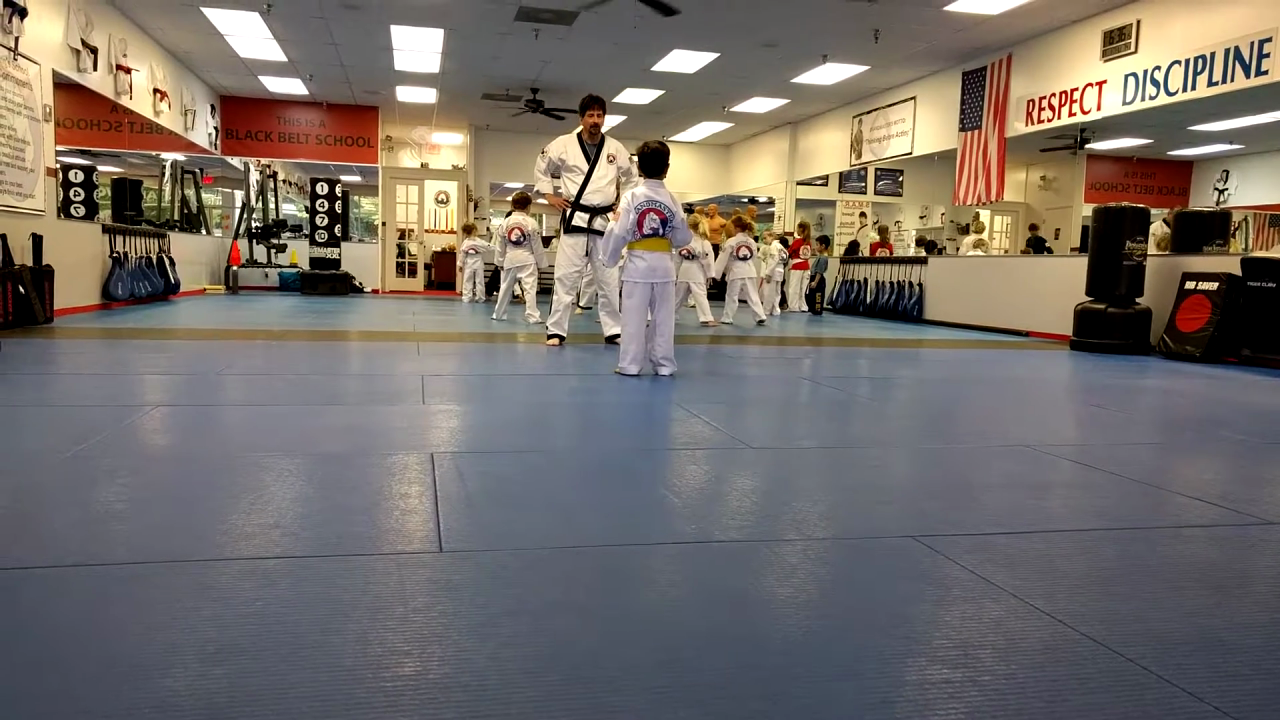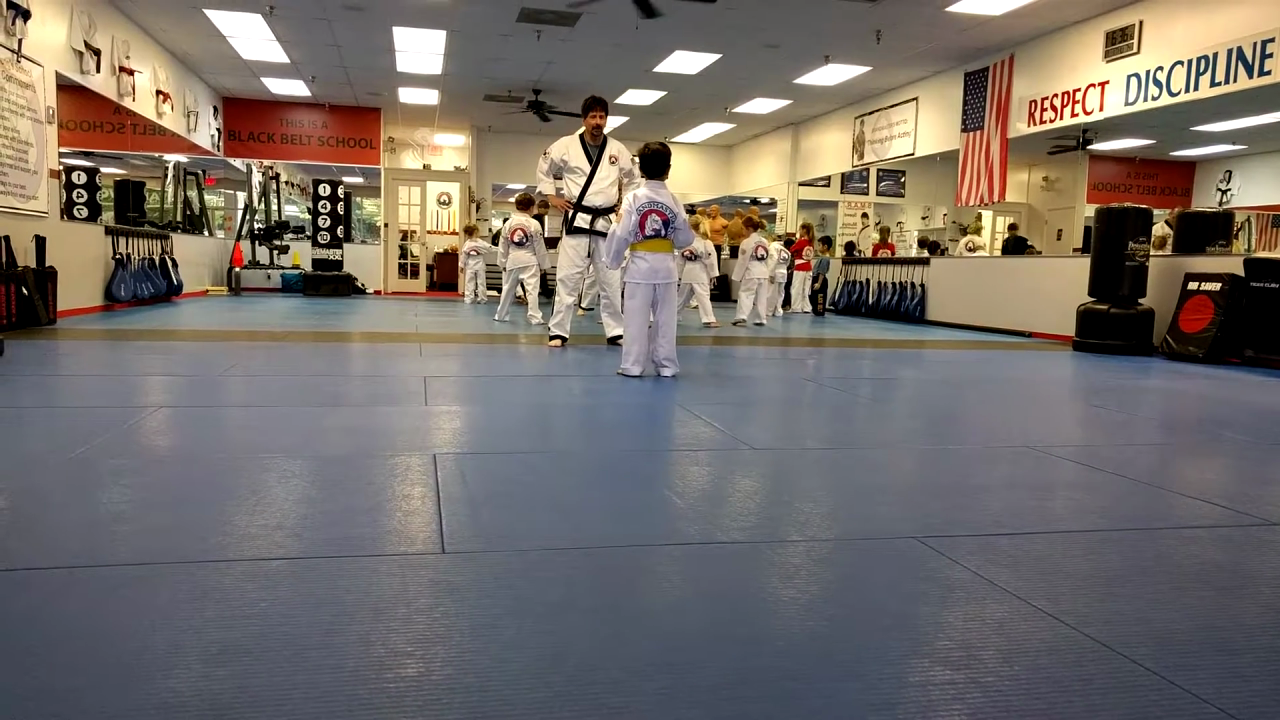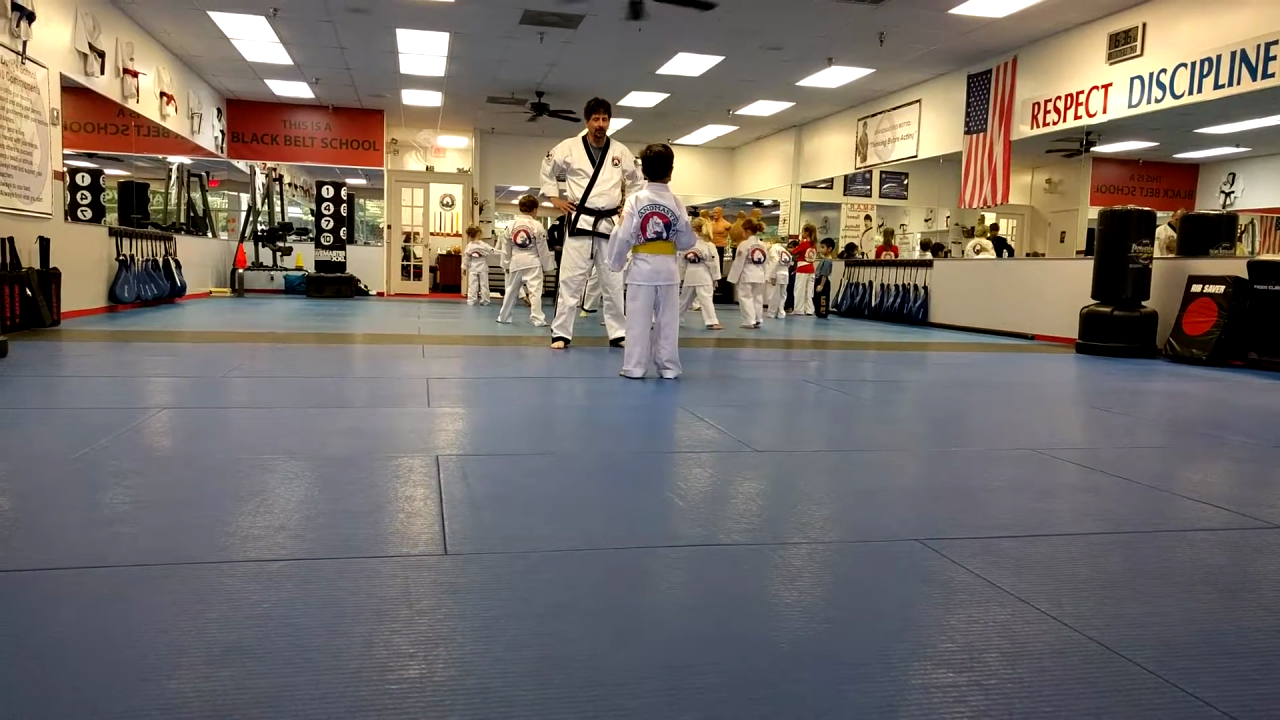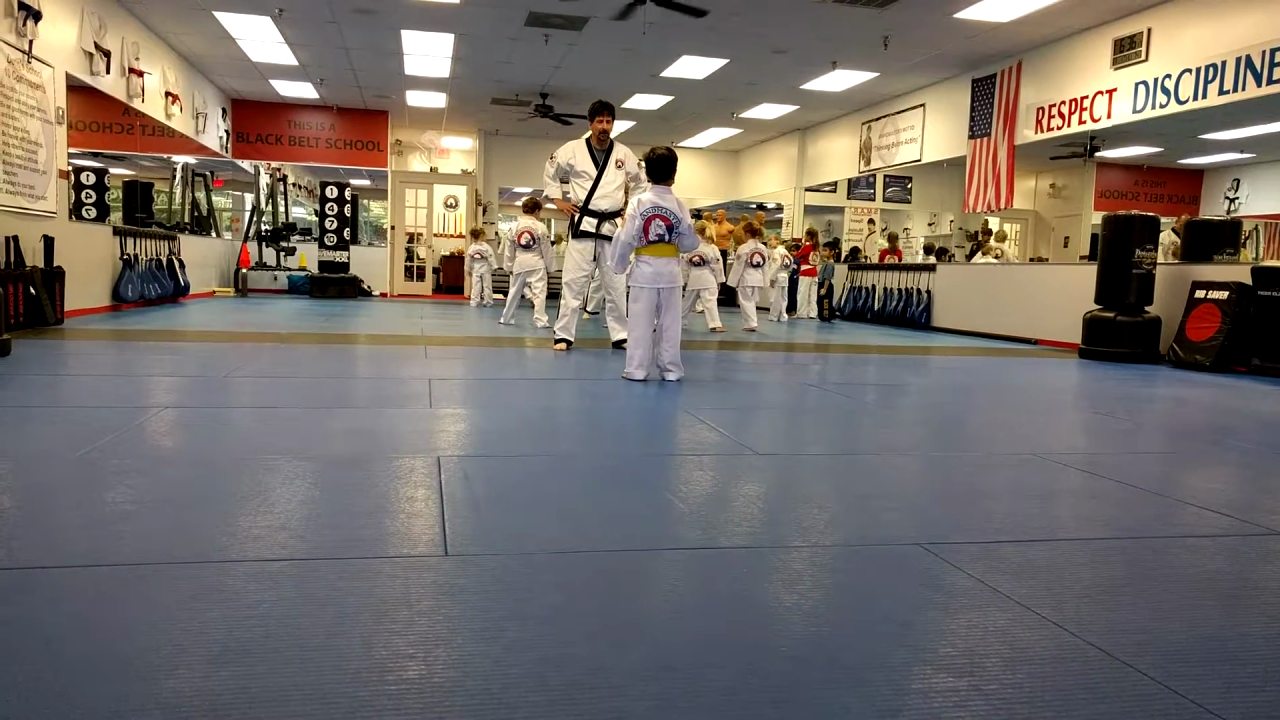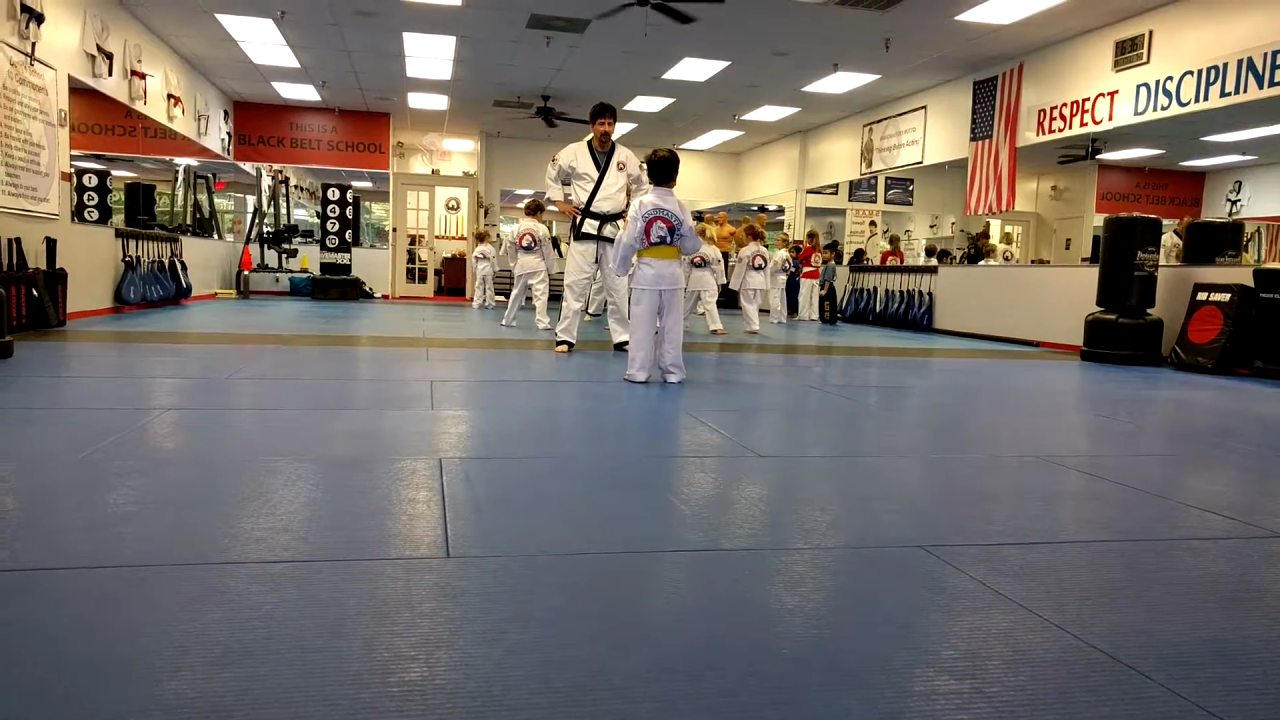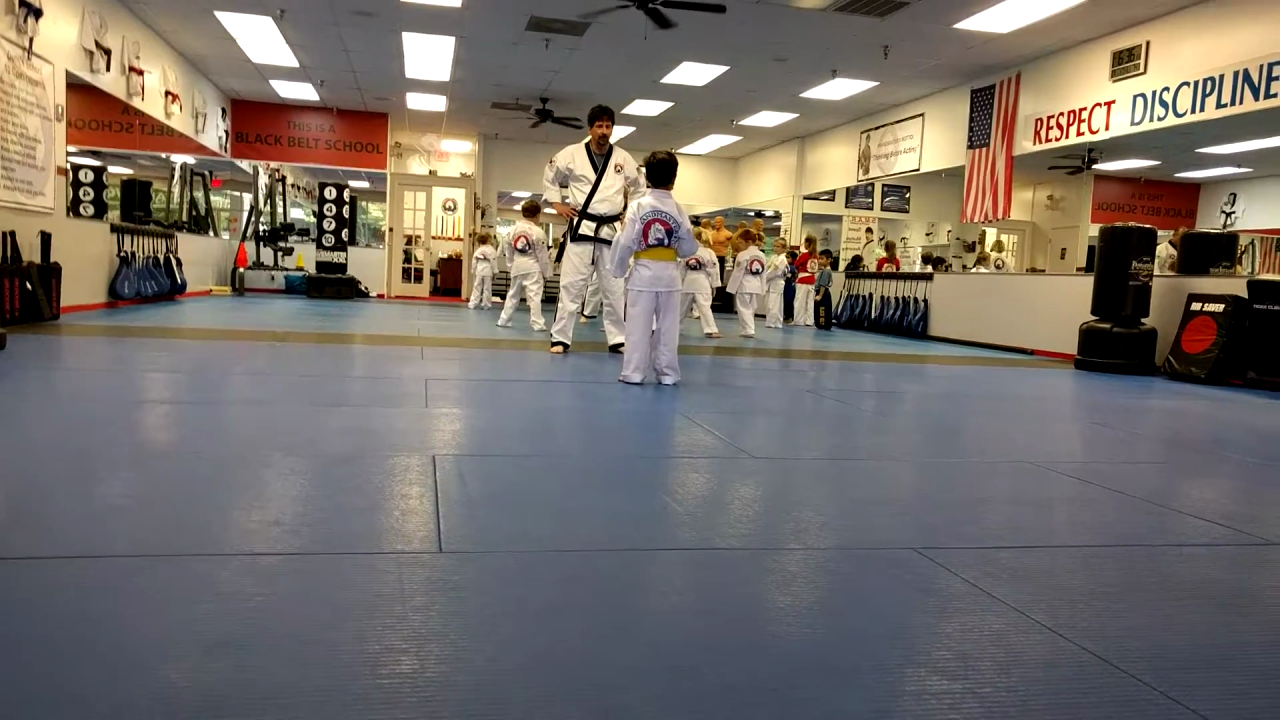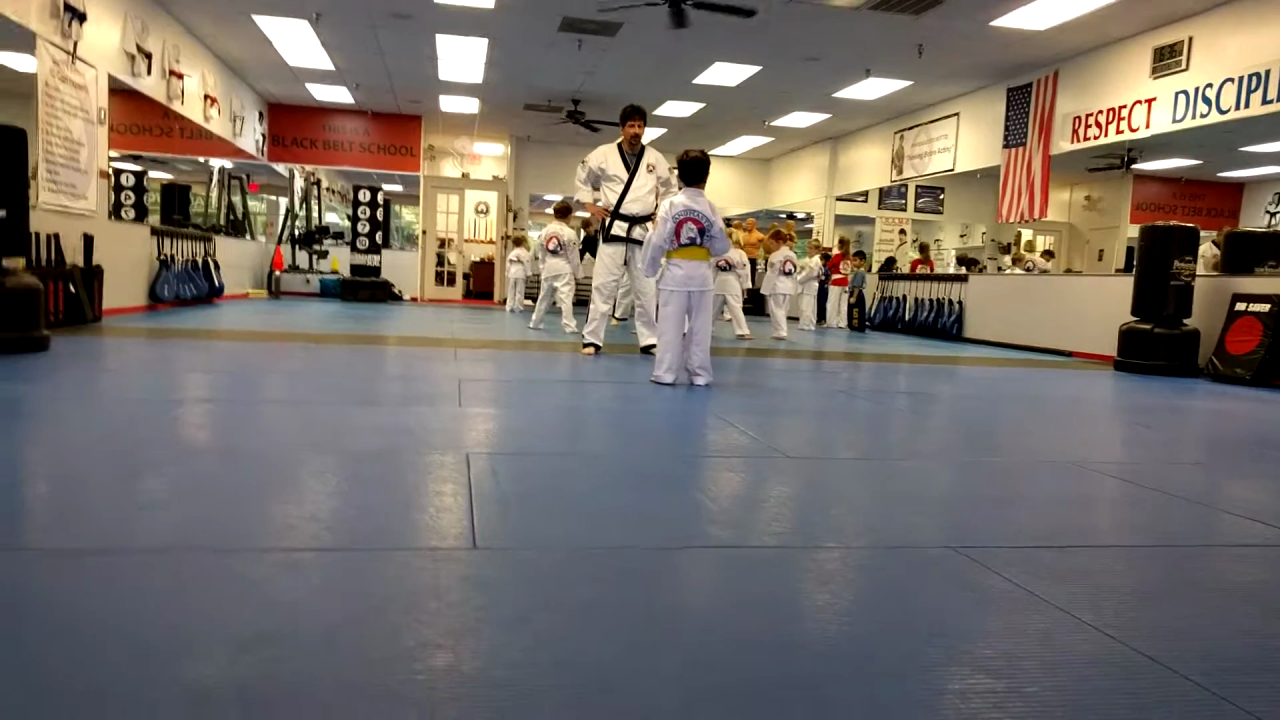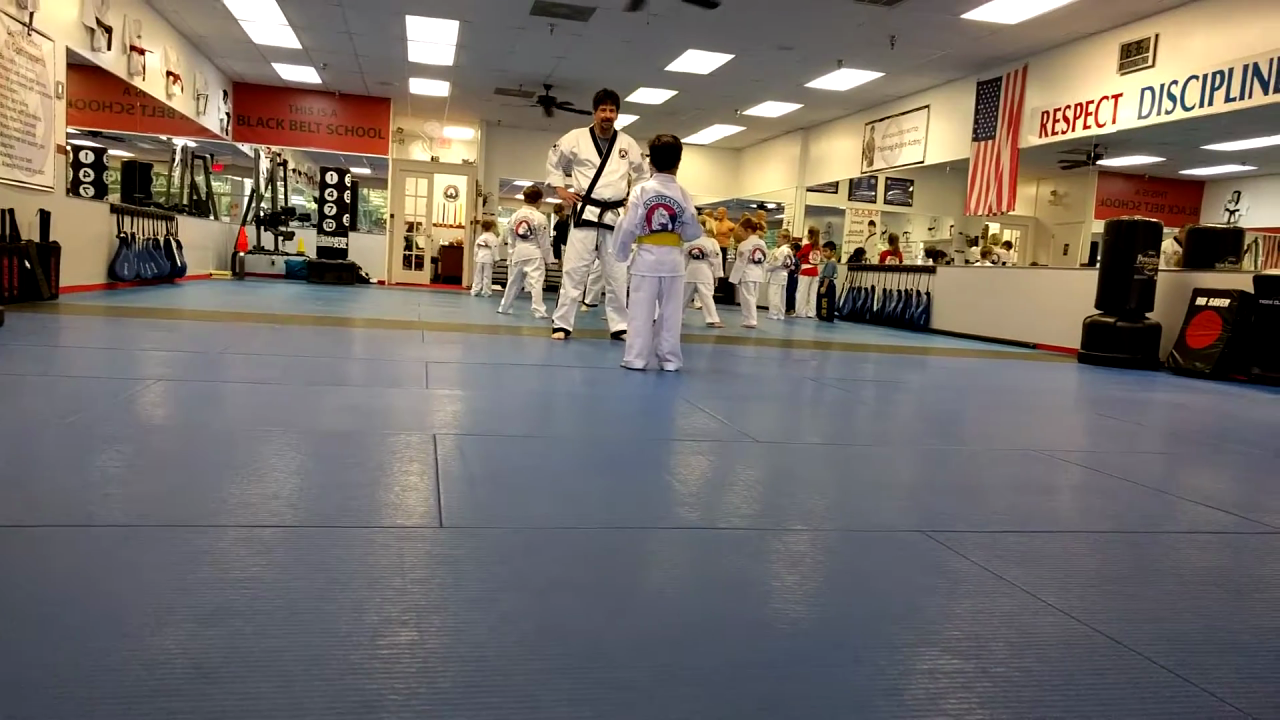
dt=0.4s
person 1, frame 1
left shoulder: (616, 149)
right shoulder: (564, 144)
left elbow: (631, 178)
right elbow: (542, 168)
right wrist: (550, 195)
left hip: (605, 220)
right hip: (575, 219)
left knee: (609, 280)
right knee: (566, 278)
left ankle: (613, 330)
right ankle: (556, 330)
person 1, frame 2
left shoulder: (618, 150)
right shoulder: (566, 145)
left elbow: (633, 179)
right elbow: (544, 169)
right wrist: (552, 197)
left hip: (607, 222)
right hip: (577, 220)
left knee: (611, 281)
right knee: (568, 278)
left ankle: (615, 332)
right ankle: (558, 331)
person 1, frame 3
left shoulder: (621, 151)
right shoulder: (569, 147)
left elbow: (636, 180)
right elbow: (547, 171)
right wrist: (555, 198)
left hip: (611, 223)
right hip: (580, 222)
left knee: (614, 283)
right knee: (571, 280)
left ankle: (618, 333)
right ankle: (561, 333)
person 1, frame 4
left shoulder: (624, 154)
right shoulder: (572, 150)
left elbow: (640, 183)
right elbow: (550, 173)
right wrist: (558, 200)
left hip: (613, 226)
right hip: (583, 224)
left knee: (616, 285)
right knee: (574, 282)
left ankle: (620, 335)
right ankle: (563, 335)
person 1, frame 5
left shoulder: (625, 156)
right shoulder: (574, 152)
left elbow: (641, 185)
right elbow: (552, 175)
right wrist: (560, 202)
left hip: (615, 228)
right hip: (585, 226)
left knee: (618, 287)
right knee: (575, 284)
left ankle: (622, 337)
right ankle: (565, 337)
person 1, frame 6
left shoulder: (623, 158)
right shoulder: (572, 154)
left elbow: (639, 188)
right elbow: (550, 177)
right wrist: (558, 204)
left hip: (612, 230)
right hip: (582, 228)
left knee: (614, 289)
right knee: (572, 285)
left ankle: (617, 339)
right ankle: (560, 337)
person 1, frame 7
left shoulder: (655, 158)
right shoulder: (604, 154)
left elbow: (670, 188)
right elbow: (582, 178)
right wrist: (590, 205)
left hip: (644, 230)
right hip: (614, 228)
left knee: (646, 289)
right knee: (604, 285)
left ankle: (649, 340)
right ankle: (592, 339)
person 1, frame 8
left shoulder: (628, 144)
right shoulder: (576, 138)
left elbow: (642, 174)
right elbow: (554, 162)
right wrist: (560, 189)
left hip: (616, 216)
right hip: (586, 213)
left knee: (617, 275)
right knee: (574, 270)
left ankle: (619, 326)
right ankle: (562, 324)
person 2, frame 1
left shoulder: (631, 196)
right shoulder: (672, 200)
left elbow: (618, 233)
right elbow: (683, 238)
left wrist: (609, 258)
left hip: (637, 264)
right hip: (664, 265)
left knee: (634, 317)
right knee: (663, 317)
left ankle: (630, 364)
right ankle: (663, 363)
person 2, frame 2
left shoulder: (633, 198)
right shoulder: (674, 201)
left elbow: (621, 235)
right elbow: (685, 239)
left wrist: (612, 260)
left hip: (640, 265)
right hip: (666, 266)
left knee: (637, 318)
right knee: (665, 319)
left ankle: (633, 365)
right ankle: (666, 365)
person 2, frame 3
left shoulder: (635, 200)
right shoulder: (676, 203)
left elbow: (623, 237)
right elbow: (687, 241)
left wrist: (615, 263)
left hip: (642, 268)
right hip: (668, 268)
left knee: (639, 320)
right knee: (667, 321)
left ankle: (635, 367)
right ankle: (668, 366)
person 2, frame 4
left shoulder: (638, 202)
right shoulder: (679, 205)
left elbow: (626, 239)
right elbow: (690, 243)
left wrist: (618, 266)
left hip: (645, 270)
right hip: (671, 271)
left knee: (641, 323)
right knee: (670, 323)
left ankle: (637, 369)
right ankle: (670, 369)
person 2, frame 5
left shoulder: (640, 204)
right shoulder: (680, 207)
left elbow: (628, 241)
right elbow: (691, 245)
left wrist: (620, 268)
left hip: (646, 271)
right hip: (673, 272)
left knee: (643, 325)
right knee: (671, 325)
left ankle: (638, 370)
right ankle: (672, 371)
person 2, frame 6
left shoulder: (638, 206)
right shoulder: (678, 209)
left elbow: (626, 243)
right elbow: (689, 248)
left wrist: (618, 270)
left hip: (643, 273)
right hip: (669, 274)
left knee: (639, 326)
right knee: (668, 327)
left ankle: (634, 372)
right ankle: (667, 373)
person 2, frame 7
left shoulder: (670, 205)
right shoulder: (710, 208)
left elbow: (657, 241)
right elbow: (721, 246)
left wrist: (649, 269)
left hip: (675, 272)
right hip: (702, 274)
left knee: (671, 325)
right knee: (700, 327)
left ankle: (666, 372)
right ankle: (699, 373)
person 2, frame 8
left shoulder: (641, 190)
right shoulder: (682, 194)
left elbow: (628, 227)
right elbow: (693, 232)
left wrist: (620, 254)
left hip: (646, 258)
right hip: (673, 260)
left knee: (642, 311)
right knee: (670, 313)
left ankle: (636, 357)
right ankle: (669, 359)
